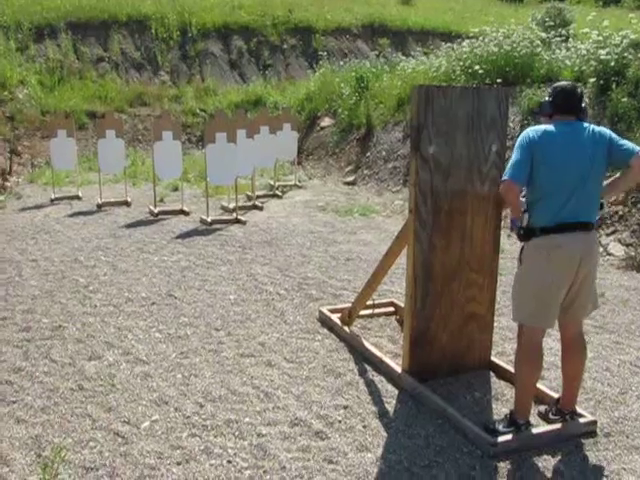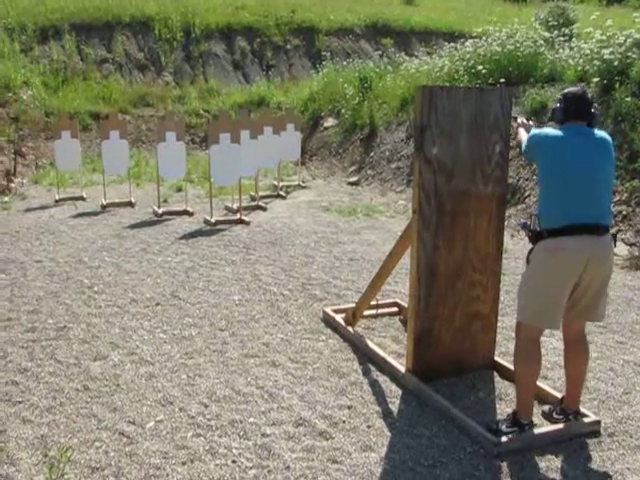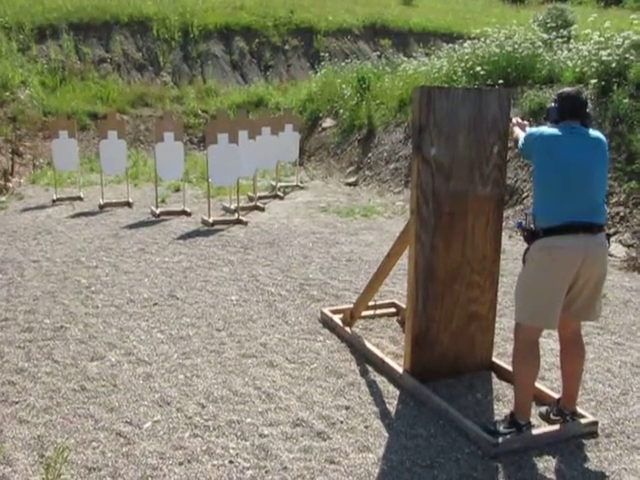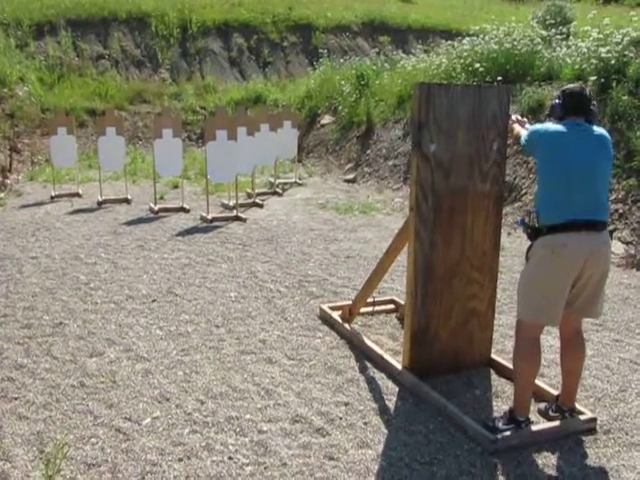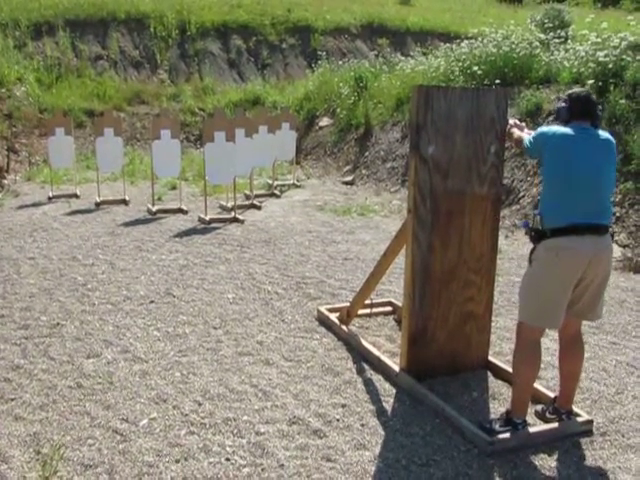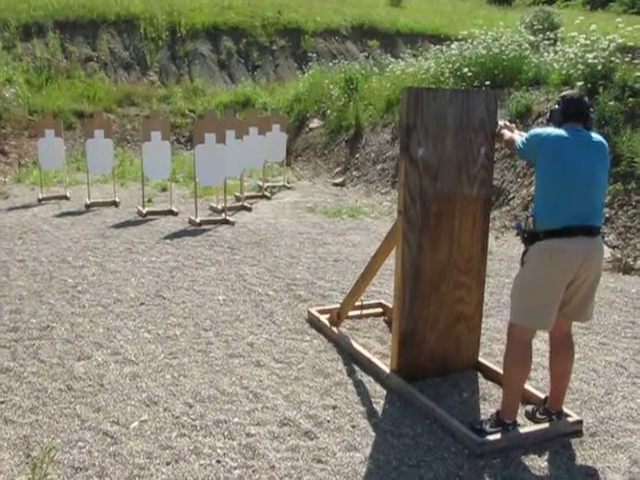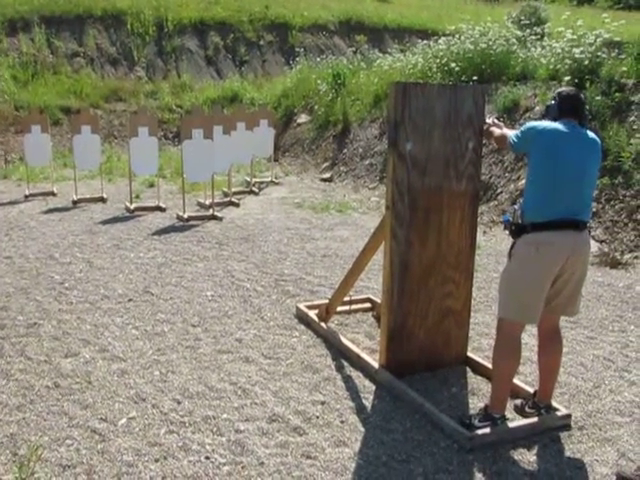
dt=0.7s
person 1, frame 1
left shoulder: (534, 137)
right shoulder: (600, 137)
left elbow: (509, 188)
left wrist: (516, 210)
right wrist: (604, 191)
left hip: (547, 244)
right hip: (586, 242)
left knee: (530, 333)
right knee: (573, 329)
left ankle: (520, 418)
right ankle: (567, 407)
person 1, frame 2
left shoulder: (544, 139)
right shoulder: (604, 143)
left elbow: (526, 146)
left wrist: (522, 130)
left hip: (558, 246)
right hip: (600, 246)
left knee: (528, 332)
right knee: (575, 329)
left ankle: (522, 417)
right ankle: (569, 407)
person 1, frame 3
left shoulder: (540, 138)
right shoulder: (598, 142)
left elbow: (523, 143)
left wrist: (519, 129)
left hip: (553, 246)
right hip: (594, 245)
left knee: (526, 333)
right knee: (570, 329)
left ankle: (520, 418)
right ankle: (566, 408)
person 1, frame 4
left shoulder: (545, 134)
right shoulder: (602, 139)
left elbow: (523, 139)
left wrist: (517, 125)
left hip: (557, 243)
right hip: (597, 242)
left knee: (528, 330)
right knee: (571, 326)
left ankle: (519, 415)
right ankle: (566, 404)
person 1, frame 5
left shoulder: (552, 137)
right shoulder: (607, 143)
left elbow: (523, 143)
left wrist: (516, 130)
right wrist: (526, 130)
left hip: (560, 246)
right hip: (600, 245)
left knee: (528, 332)
right knee: (571, 329)
left ankle: (516, 417)
right ankle: (563, 407)
person 1, frame 6
left shoulder: (546, 139)
right shoulder: (599, 145)
left elbow: (515, 144)
left wrist: (505, 131)
right wrist: (517, 132)
left hip: (552, 247)
right hip: (591, 247)
left knee: (520, 333)
right knee: (562, 329)
left ankle: (507, 418)
right ankle: (553, 408)
person 1, frame 7
left shoulder: (540, 132)
right shoulder: (592, 143)
left elbow: (505, 140)
left wrist: (492, 129)
right wrist: (505, 129)
left hip: (539, 241)
right hip: (577, 241)
left knee: (509, 327)
right knee: (549, 323)
left ankle: (495, 412)
right ankle: (542, 402)
